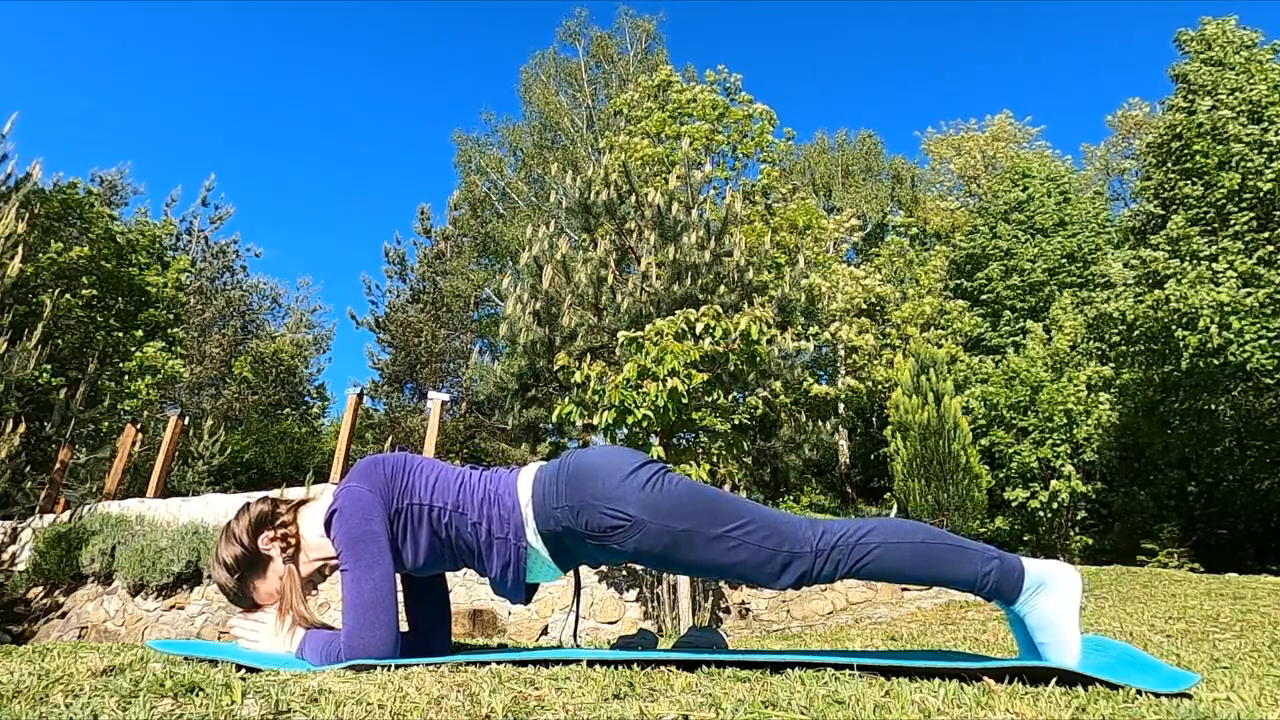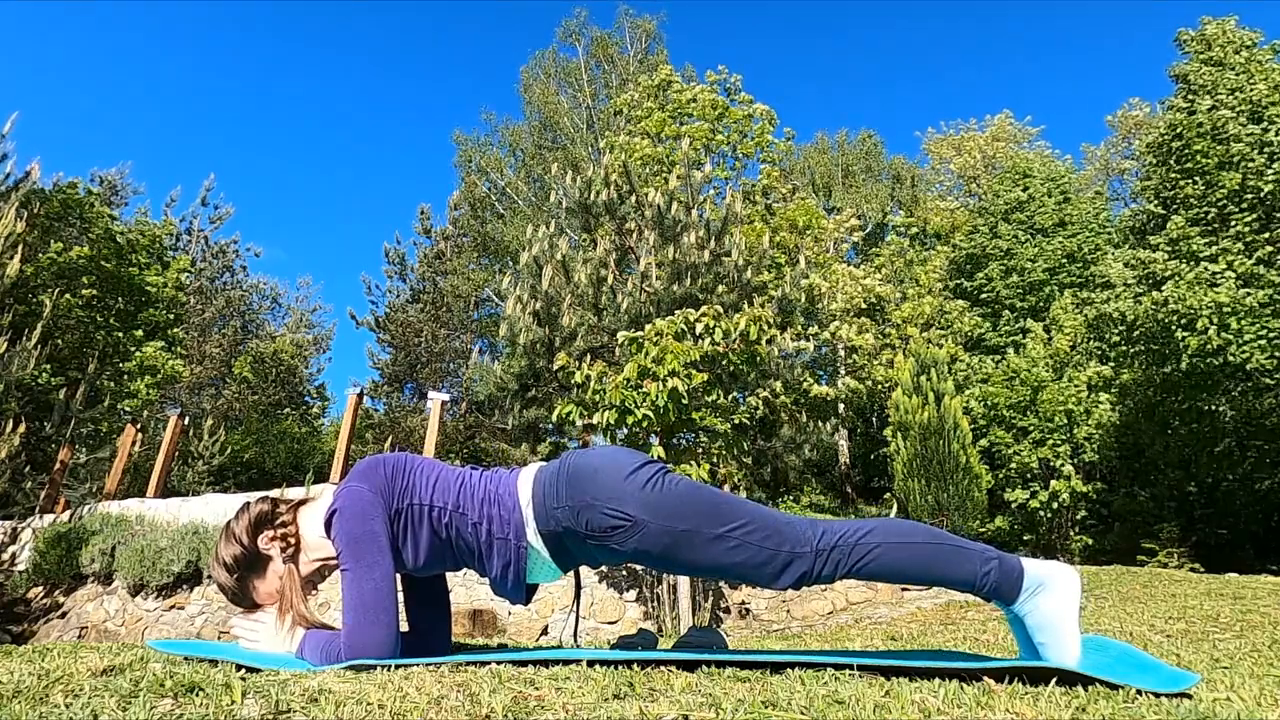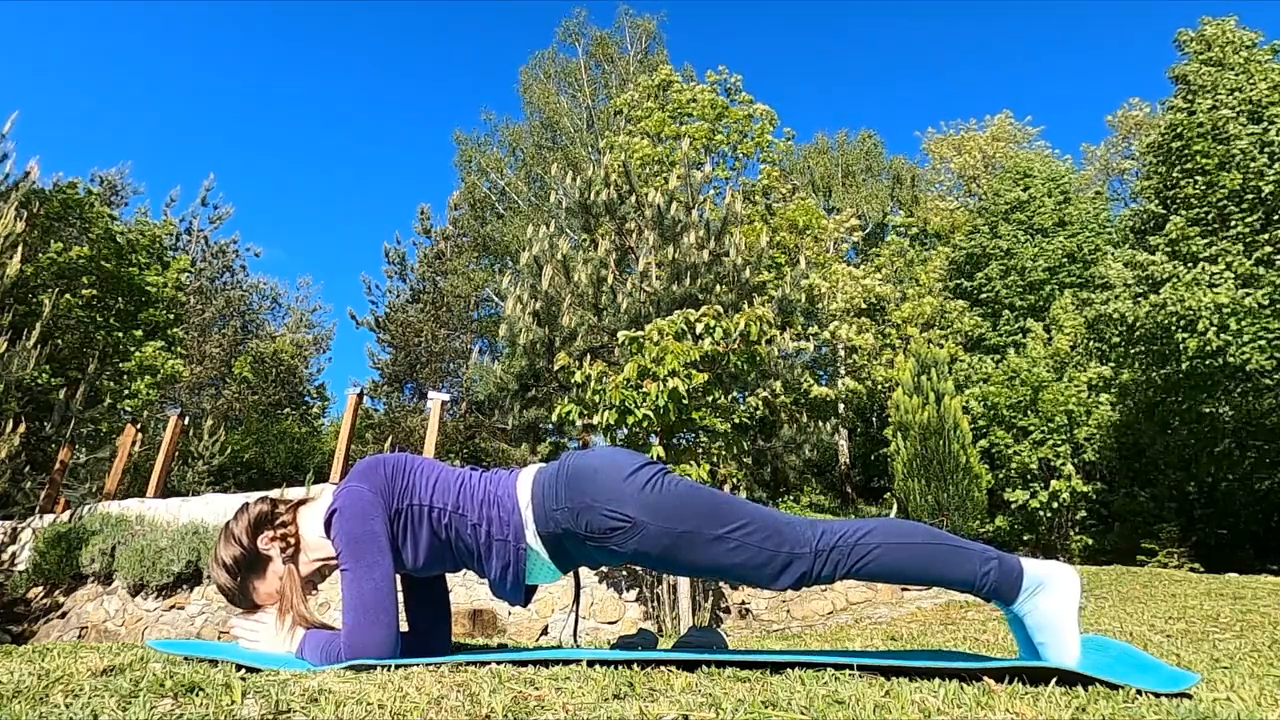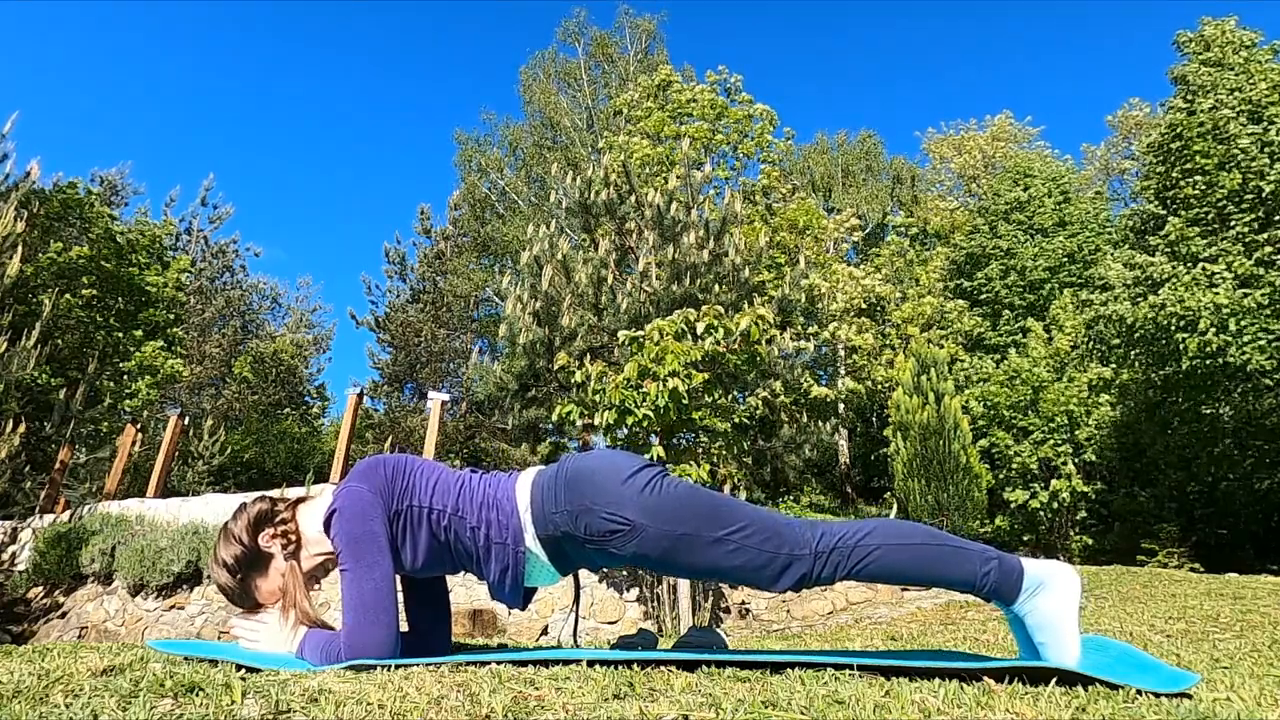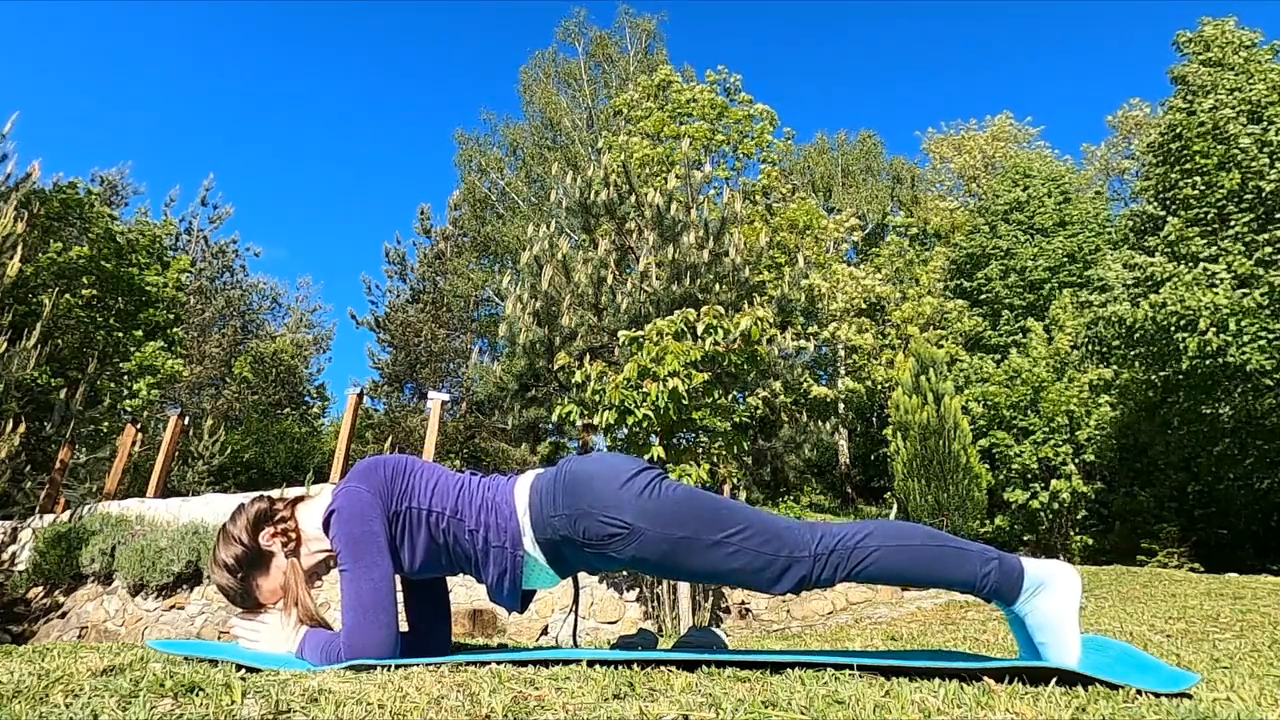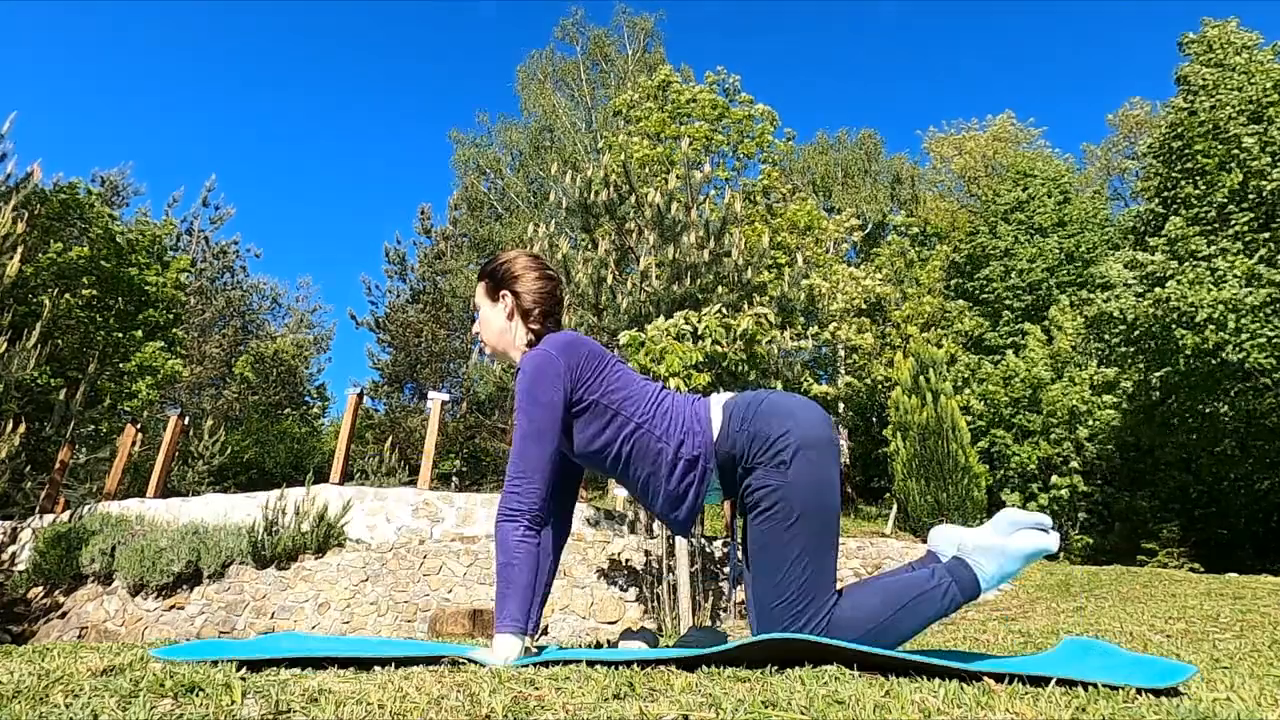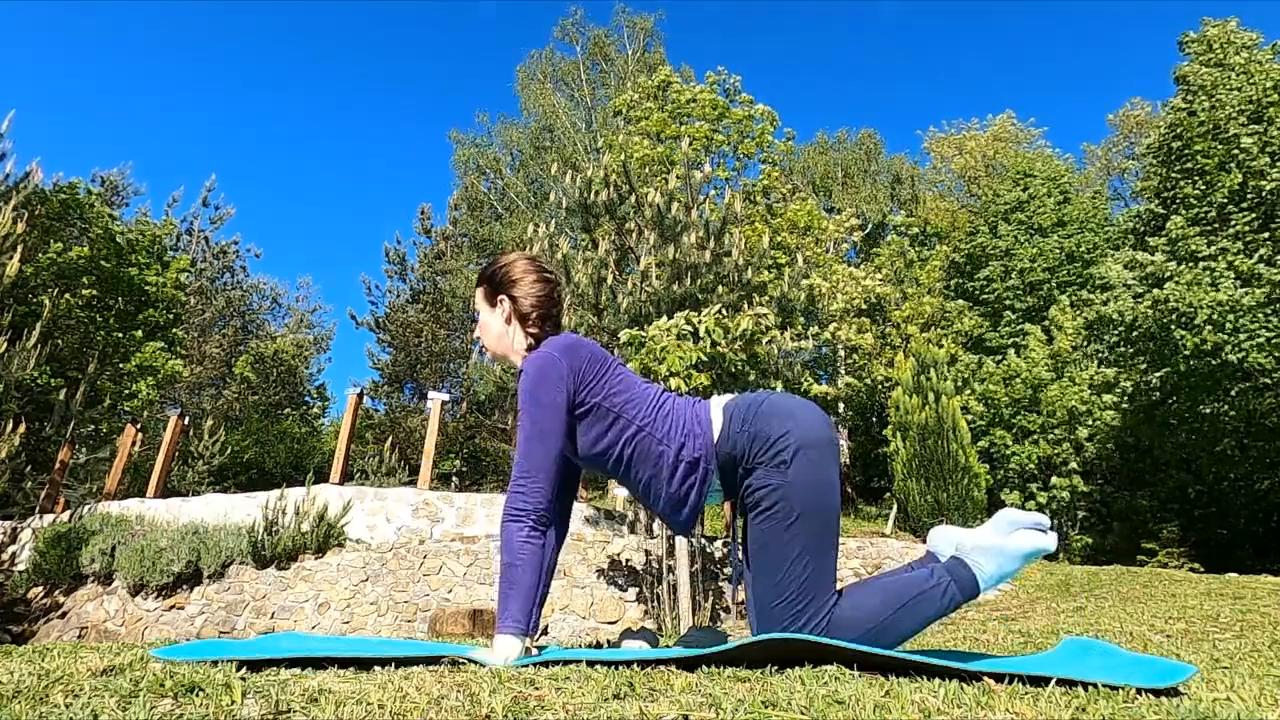
dt=0.3s
person 1, frame 1
left shoulder: (356, 503)
right shoulder: (387, 524)
left elbow: (374, 647)
right elbow: (427, 643)
left wrist: (294, 639)
right wrist: (302, 626)
left hip: (595, 504)
right hip: (590, 504)
left knee: (811, 551)
right knee: (809, 549)
left ankle: (1021, 581)
right ankle: (1015, 582)
person 1, frame 2
left shoulder: (358, 500)
right shoulder: (388, 522)
left elbow: (373, 645)
right elbow: (429, 641)
left wrist: (292, 640)
right wrist: (300, 625)
left hip: (596, 500)
right hip: (589, 505)
left knee: (809, 553)
right knee: (805, 552)
left ankle: (1020, 578)
right ankle: (1013, 579)
person 1, frame 3
left shoulder: (357, 500)
right shoulder: (389, 523)
left elbow: (373, 645)
right elbow: (428, 643)
left wrist: (294, 639)
right wrist: (306, 625)
left hip: (595, 504)
right hip: (592, 504)
left knee: (809, 552)
right knee: (809, 549)
left ankle: (1021, 580)
right ankle: (1015, 581)
person 1, frame 4
left shoulder: (360, 497)
right shoulder: (386, 518)
left elbow: (373, 646)
right elbow: (427, 643)
left wrist: (293, 639)
right wrist: (301, 621)
left hip: (593, 508)
right hip: (588, 511)
left knee: (812, 554)
right knee: (812, 551)
left ankle: (1021, 580)
right ankle: (1015, 580)
person 1, frame 5
left shoulder: (356, 496)
right shoulder: (384, 521)
left elbow: (372, 642)
right elbow: (430, 643)
left wrist: (297, 638)
right wrist: (299, 628)
left hip: (594, 511)
right hip: (587, 509)
left knee: (810, 555)
right knee: (811, 551)
left ankle: (1020, 580)
right ankle: (1014, 580)
person 1, frame 6
left shoulder: (551, 360)
right shoulder: (553, 373)
left elbow: (522, 510)
right elbow: (550, 517)
left wrist: (506, 642)
right wrist: (520, 633)
left hip: (775, 441)
right hip: (767, 449)
left knee: (803, 636)
right knee: (793, 632)
left ankle: (970, 566)
right ankle: (947, 557)
person 1, frame 7
left shoulder: (551, 362)
right shoulder: (559, 377)
left elbow: (527, 510)
right elbow: (551, 517)
left wrist: (508, 641)
right wrist: (518, 631)
left hip: (775, 441)
right hip: (765, 447)
left knee: (802, 638)
right knee: (789, 629)
left ankle: (971, 567)
right ankle: (945, 557)
